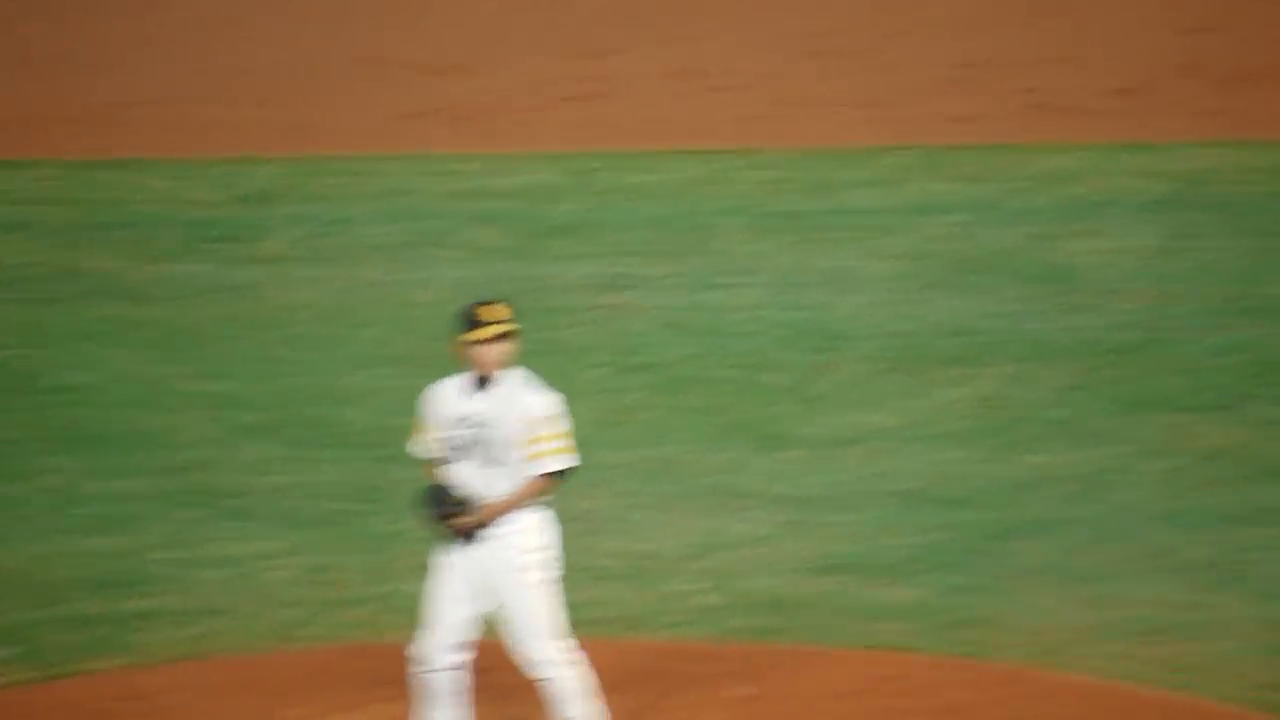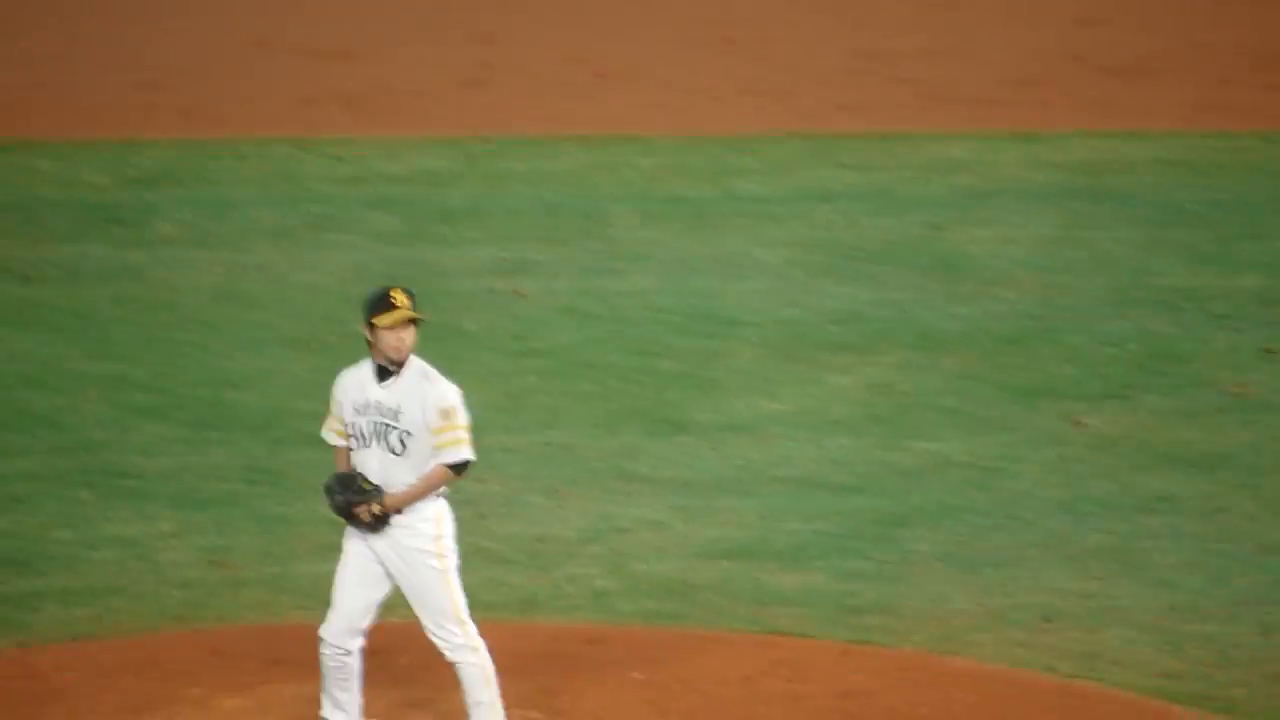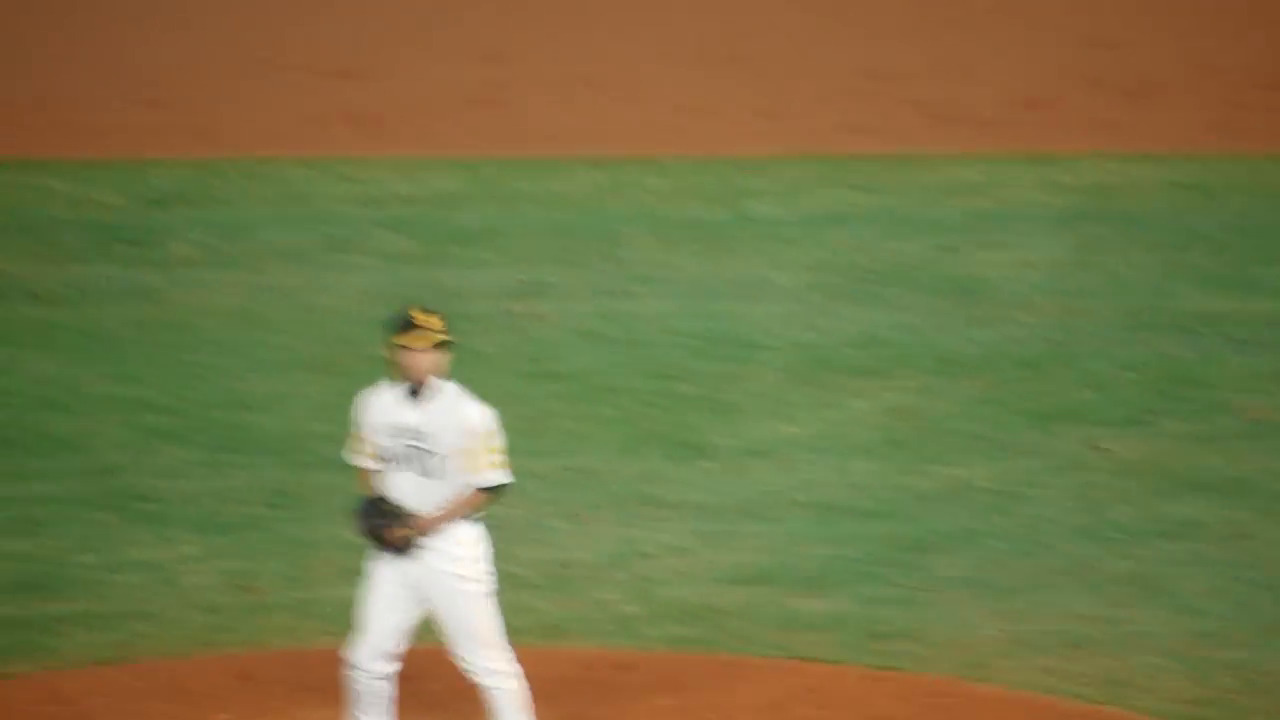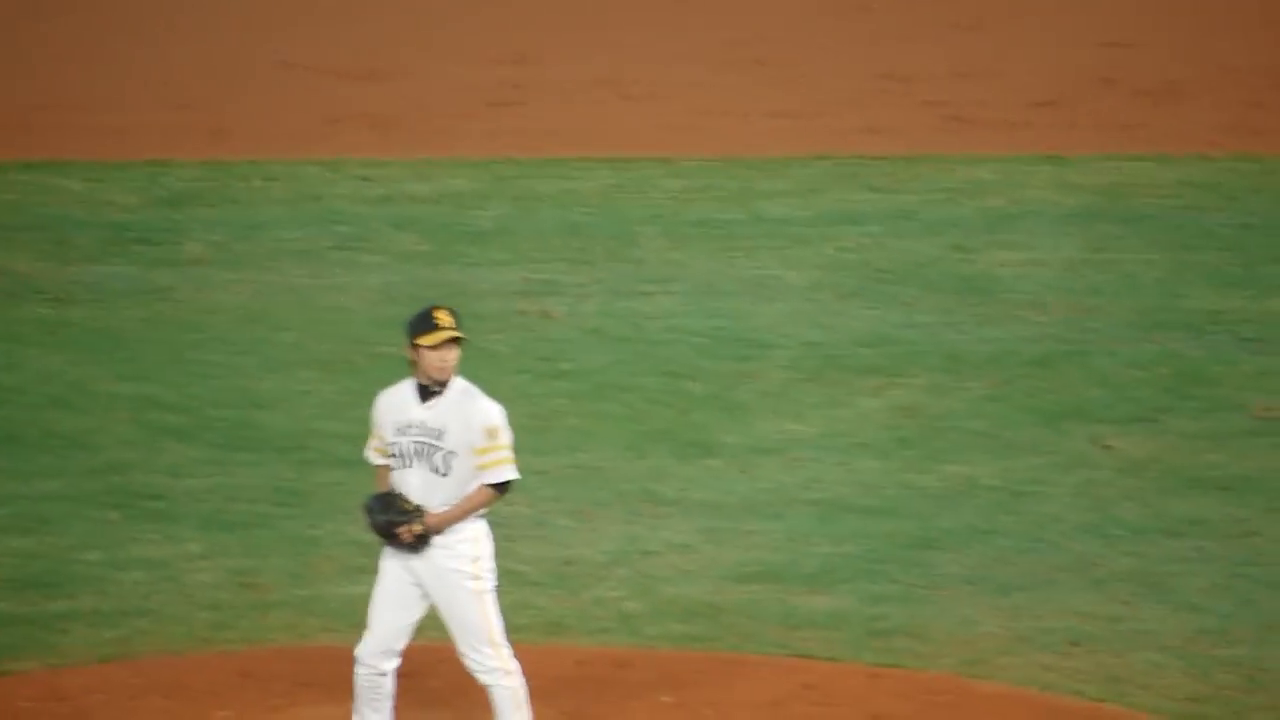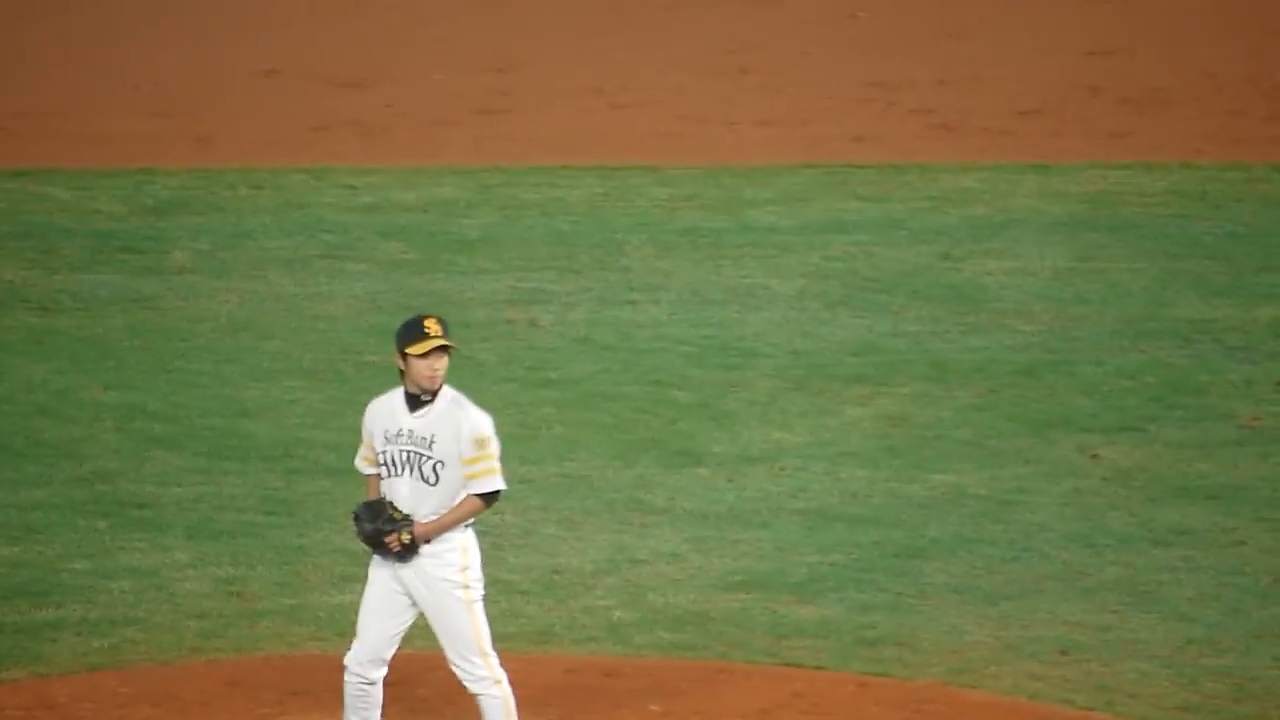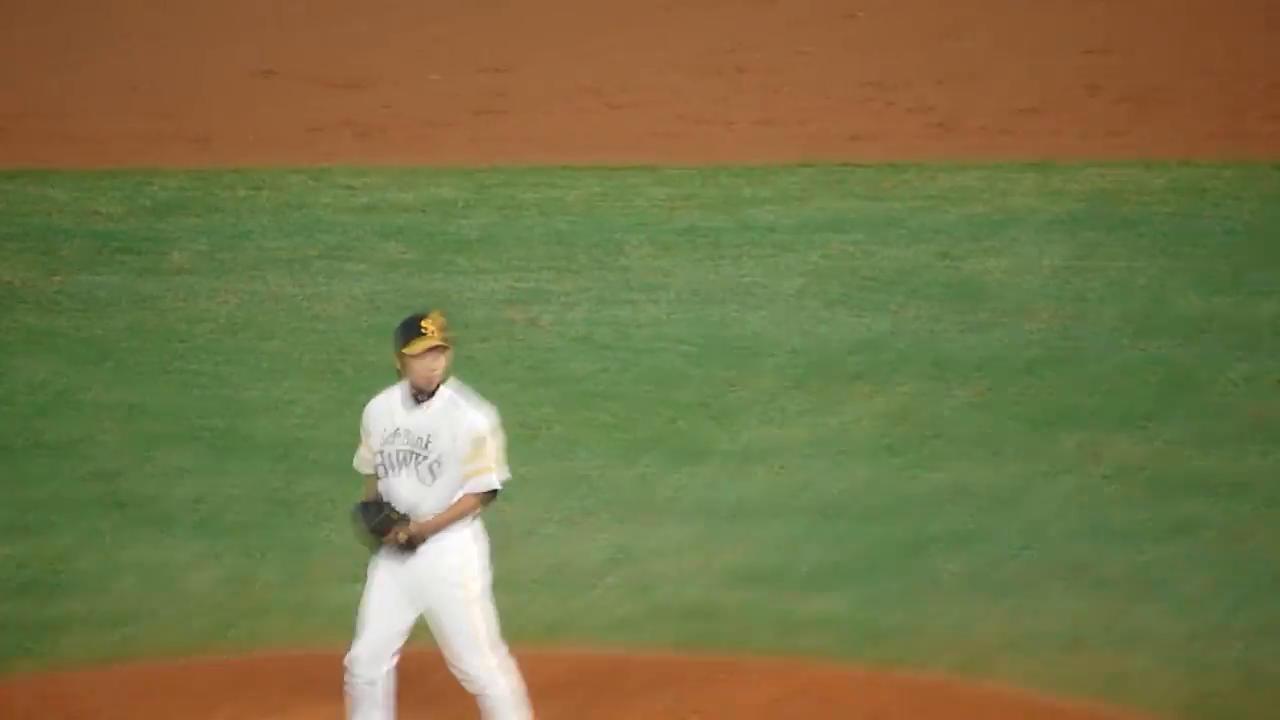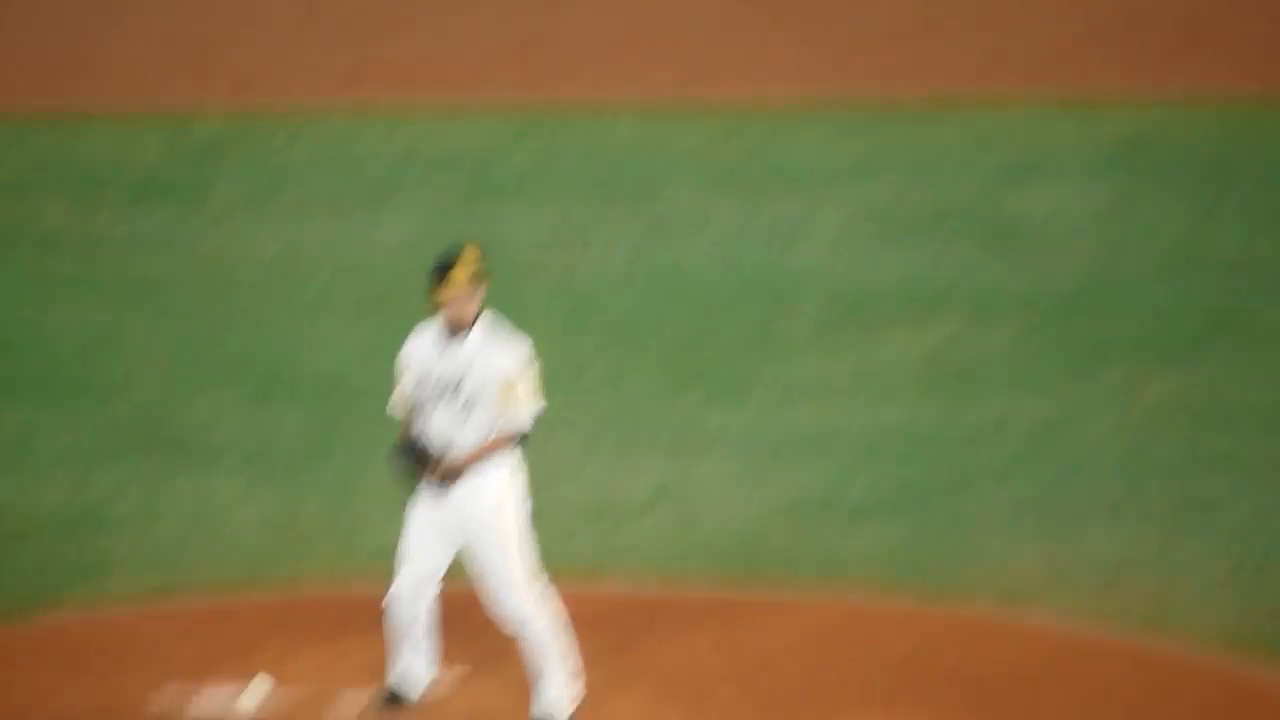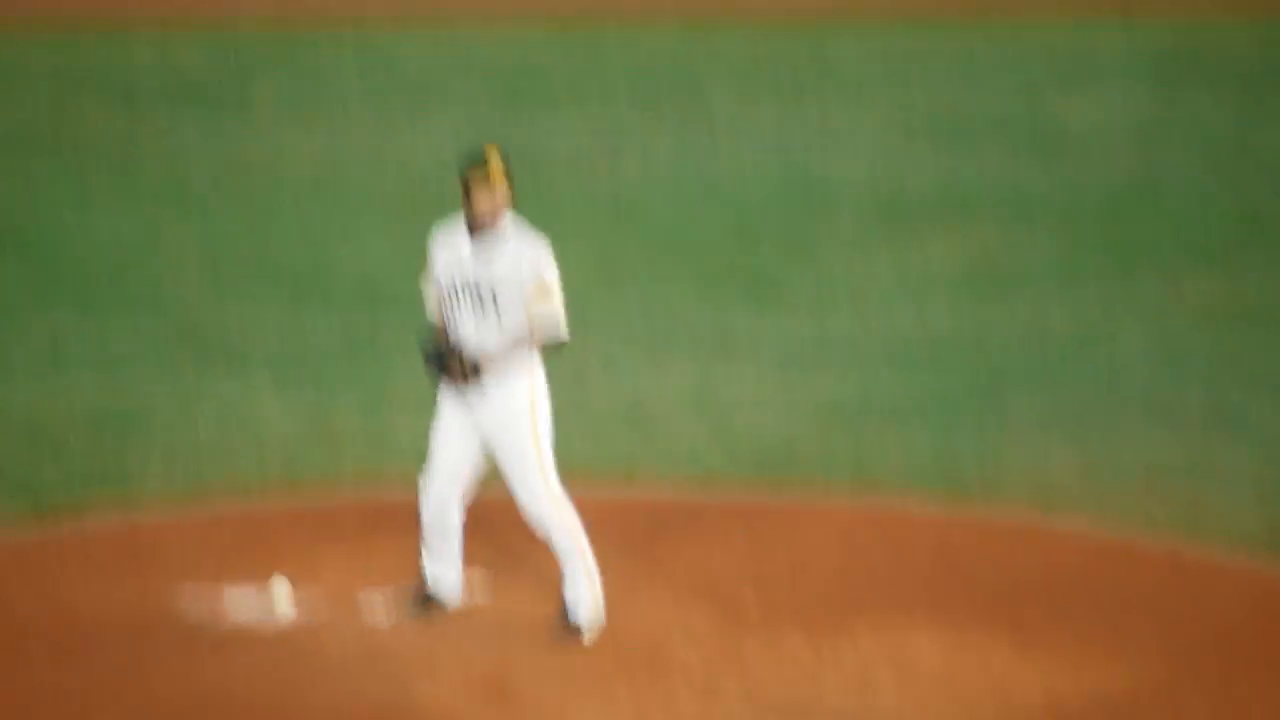
dt=0.1s
person 1, frame 1
left shoulder: (532, 400)
right shoulder: (438, 397)
left elbow: (553, 472)
left wrist: (489, 512)
left hip: (515, 537)
right hip: (461, 540)
left knee: (545, 652)
right knee: (436, 649)
person 1, frame 2
left shoulder: (436, 390)
right shoulder: (348, 383)
left elbow: (455, 464)
left wrist: (395, 502)
left hip: (420, 524)
right hip: (367, 526)
left knee: (455, 635)
right knee: (338, 633)
person 1, frame 3
left shoulder: (466, 412)
right shoulder: (372, 404)
left elbow: (488, 486)
left wrist: (426, 524)
left hip: (451, 547)
right hip: (393, 549)
left knee: (487, 661)
right knee: (368, 656)
person 1, frame 4
left shoulder: (480, 410)
right shoulder: (389, 402)
left elbow: (497, 483)
left wrist: (437, 521)
left hip: (457, 544)
right hip: (402, 545)
left knee: (489, 658)
right knee: (373, 654)
person 1, frame 5
left shoulder: (469, 419)
right shoulder: (378, 411)
left elbow: (484, 494)
left wrist: (426, 531)
left hip: (446, 553)
right hip: (391, 554)
left knee: (477, 667)
right knee: (362, 661)
person 1, frame 6
left shoulder: (469, 416)
right shoulder: (378, 408)
left elbow: (484, 492)
left wrist: (425, 528)
left hip: (450, 548)
right hip: (394, 551)
left knee: (480, 663)
right knee: (366, 659)
person 1, frame 7
left shoulder: (505, 351)
right shoulder: (416, 346)
left elbow: (518, 425)
left wrist: (461, 462)
right wrist: (418, 451)
left hip: (488, 483)
right hip: (434, 487)
left knee: (517, 594)
right knee: (407, 590)
right ankle: (409, 678)
person 1, frame 8
left shoulder: (527, 251)
right shoulder: (444, 242)
left elbow: (547, 326)
left wrist: (487, 360)
right wrist: (445, 352)
left hip: (513, 385)
right hip: (461, 388)
left knee: (540, 496)
right knee: (439, 489)
left ankle: (584, 599)
right ankle: (442, 583)
